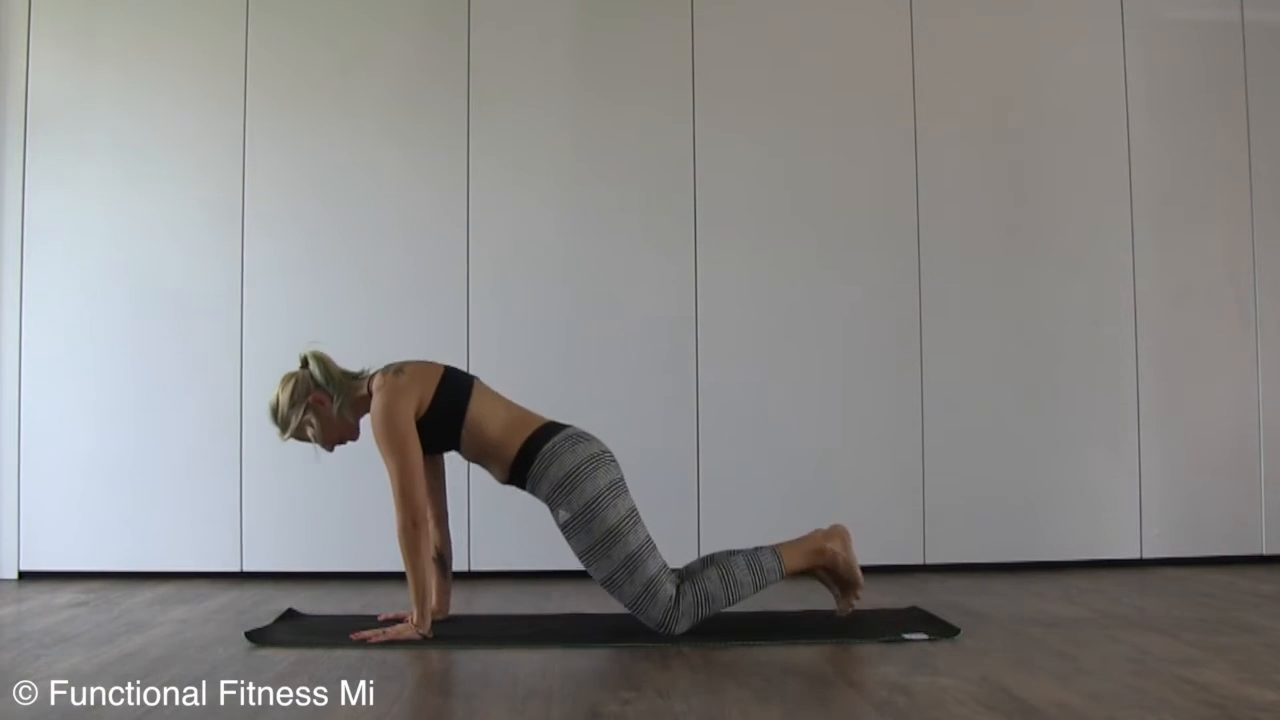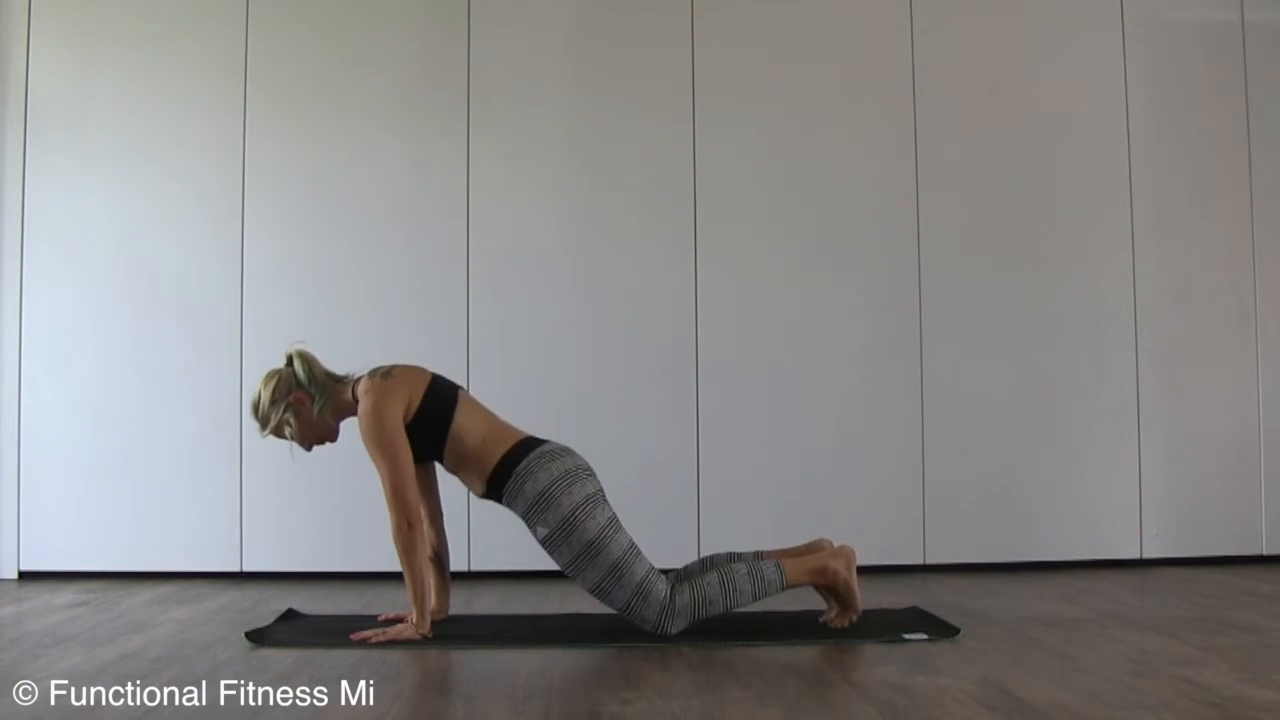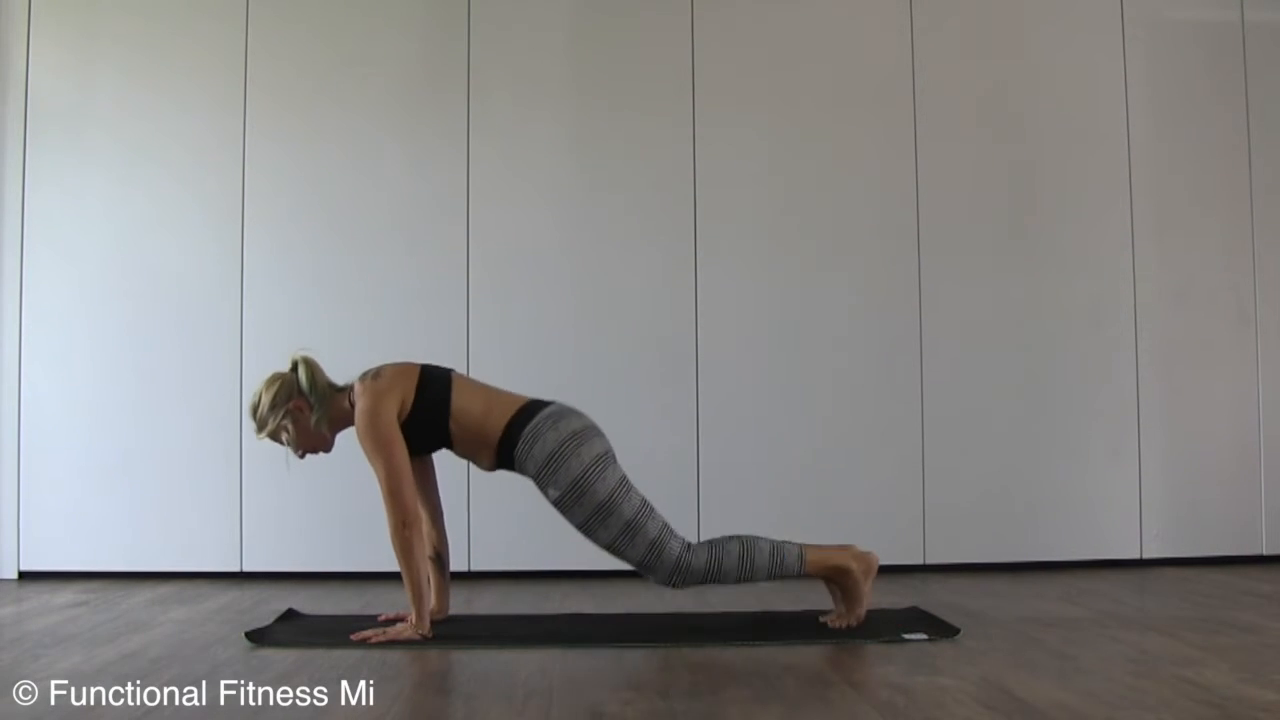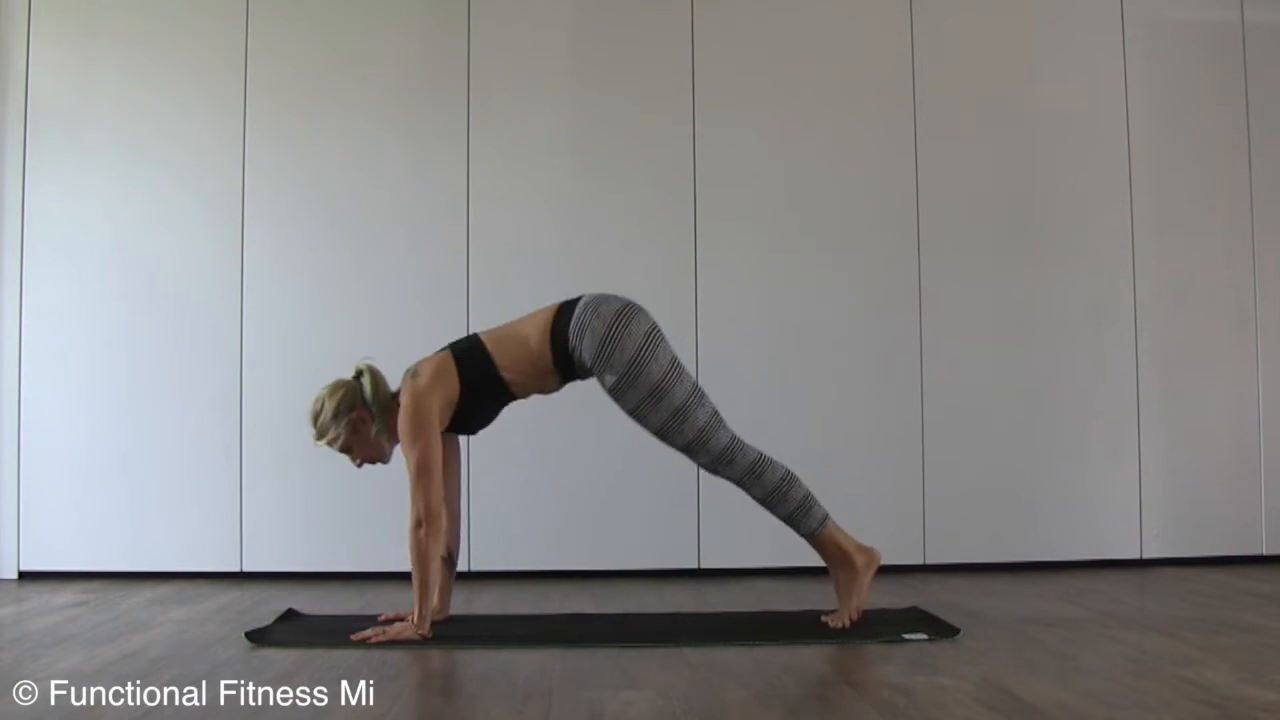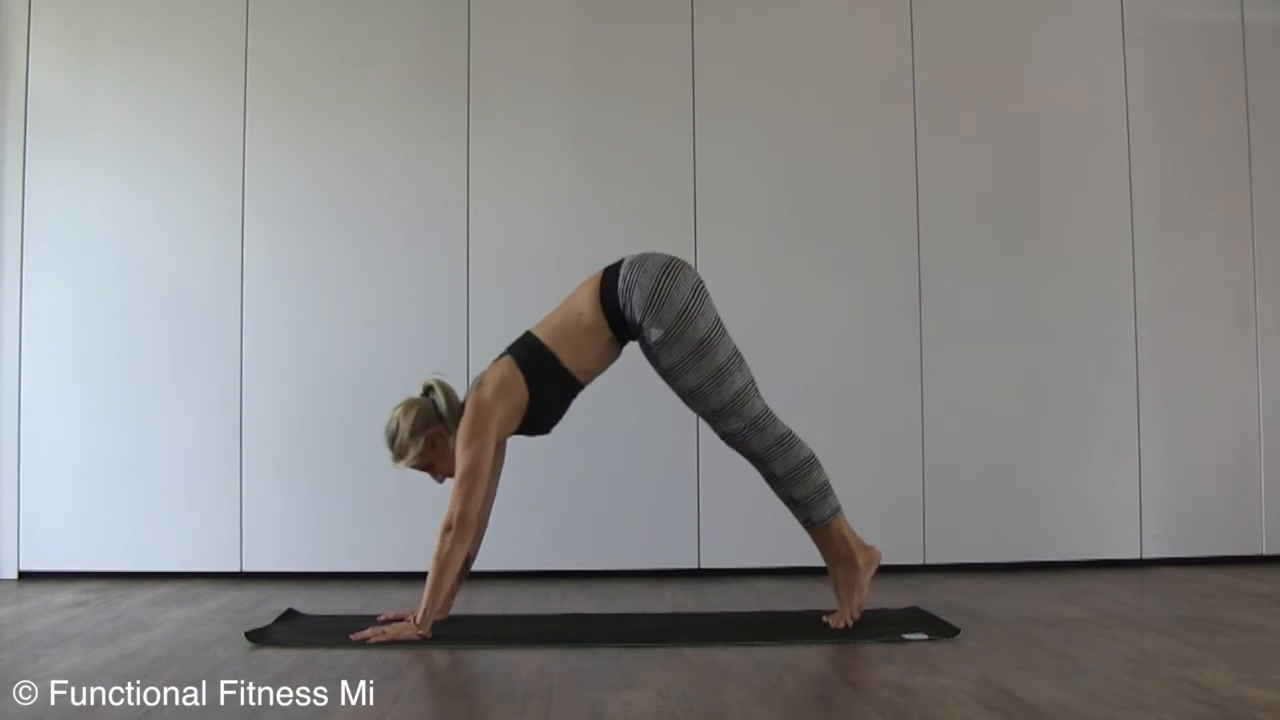
dt=0.3s
person 1, frame 1
left shoulder: (388, 398)
right shoulder: (407, 400)
left elbow: (414, 519)
right elbow: (433, 515)
left wrist: (420, 618)
right wrist: (437, 603)
left hip: (569, 471)
right hip: (572, 464)
left knee: (670, 612)
right knee: (664, 593)
left ankle: (817, 551)
right ankle: (810, 550)
person 1, frame 2
left shoulder: (373, 401)
right shoulder: (394, 402)
left elbow: (408, 520)
right elbow: (428, 515)
left wrist: (419, 618)
right wrist: (437, 603)
left hip: (545, 487)
right hip: (553, 475)
left knee: (664, 611)
right knee: (660, 595)
left ankle: (821, 566)
right ankle: (808, 558)
person 1, frame 3
left shoulder: (369, 404)
right shoulder: (390, 410)
left elbow: (404, 521)
right elbow: (429, 515)
left wrist: (416, 617)
right wrist: (436, 603)
left hip: (558, 443)
right hip: (555, 437)
left knee: (674, 562)
right knee: (672, 562)
left ankle: (846, 563)
right ankle: (831, 560)
person 1, frame 4
left shoulder: (416, 402)
right shoulder: (434, 405)
left elbow: (426, 518)
right elbow: (445, 514)
left wrist: (420, 619)
right wrist: (437, 601)
left hip: (607, 332)
right hip: (600, 334)
left knee: (721, 450)
right knee: (717, 452)
left ankle: (849, 556)
right ankle: (842, 555)
person 1, frame 5
left shoulder: (485, 415)
right shoulder: (486, 414)
left elbow: (458, 525)
right elbow: (469, 523)
left wrist: (421, 622)
right wrist: (435, 606)
left hip: (653, 292)
right hip: (647, 298)
left knee: (752, 426)
right knee: (745, 433)
left ankle: (850, 552)
right ankle: (841, 557)
